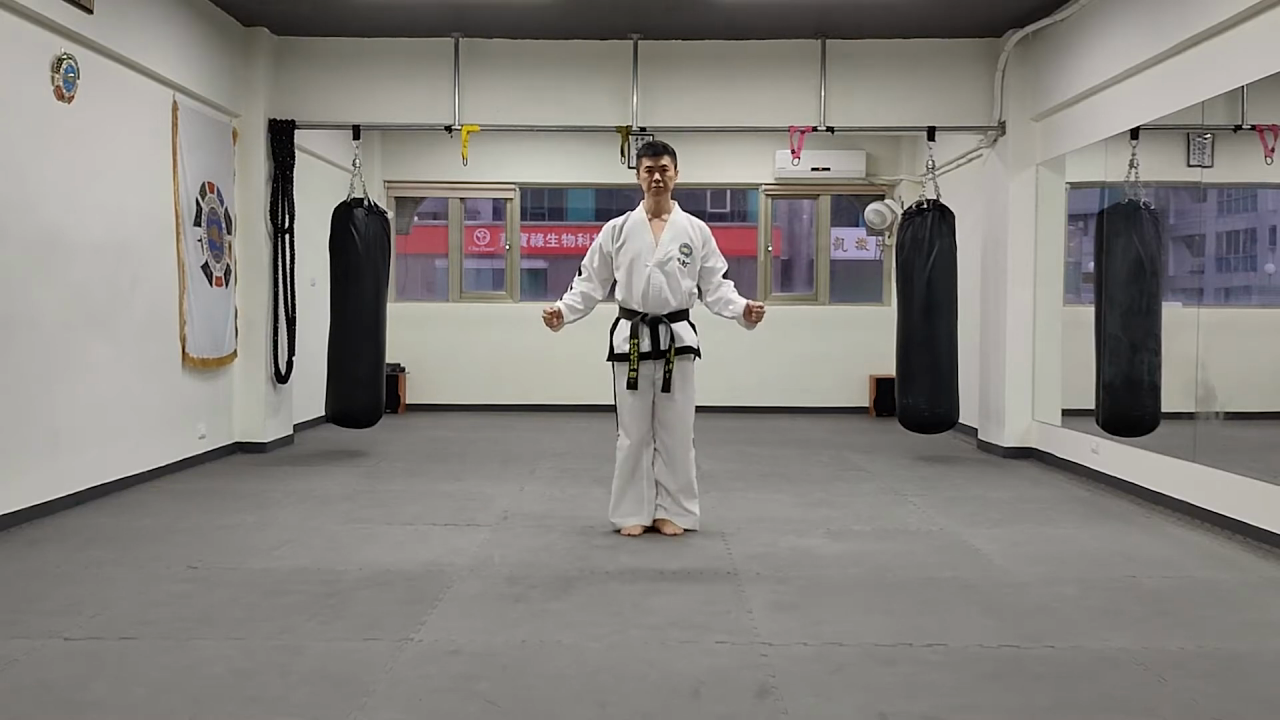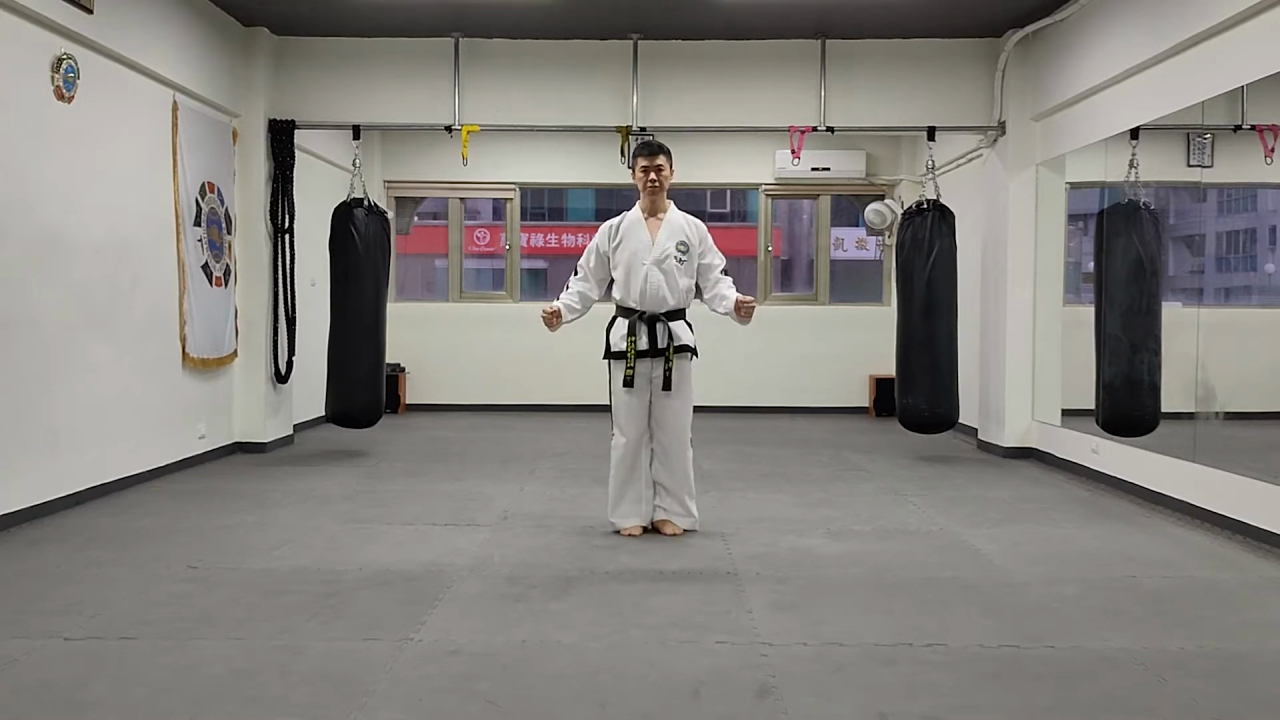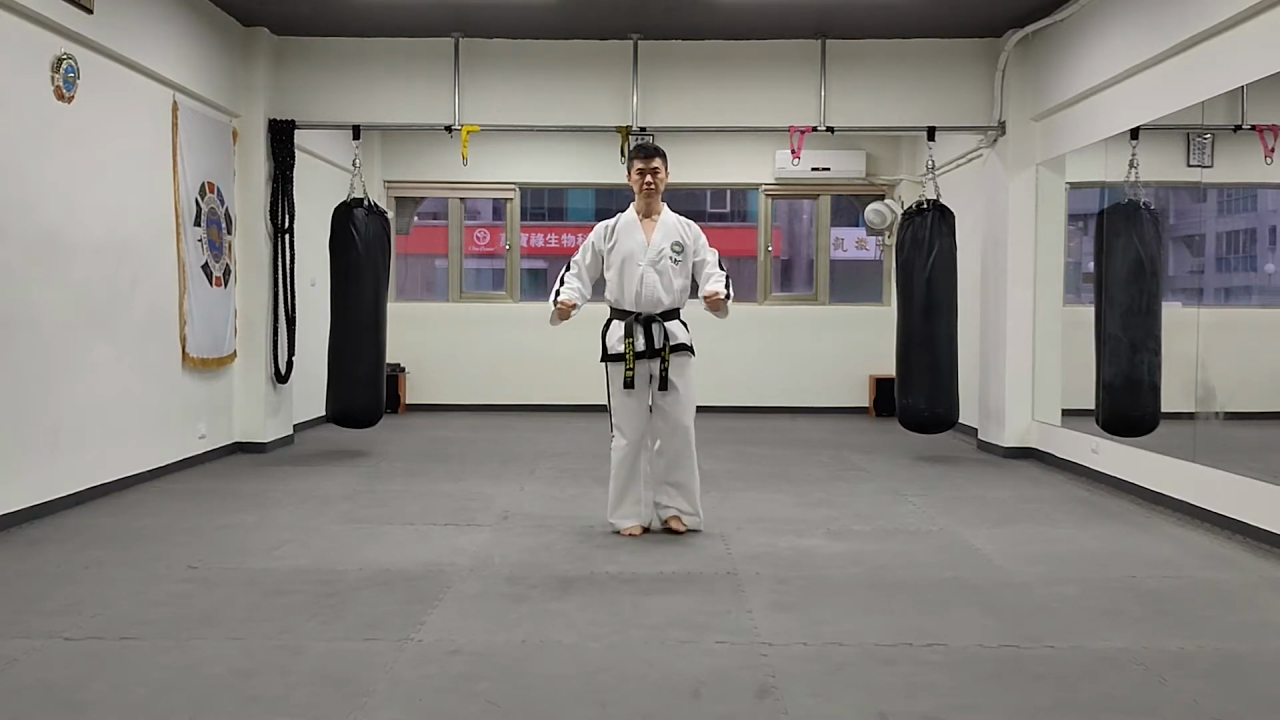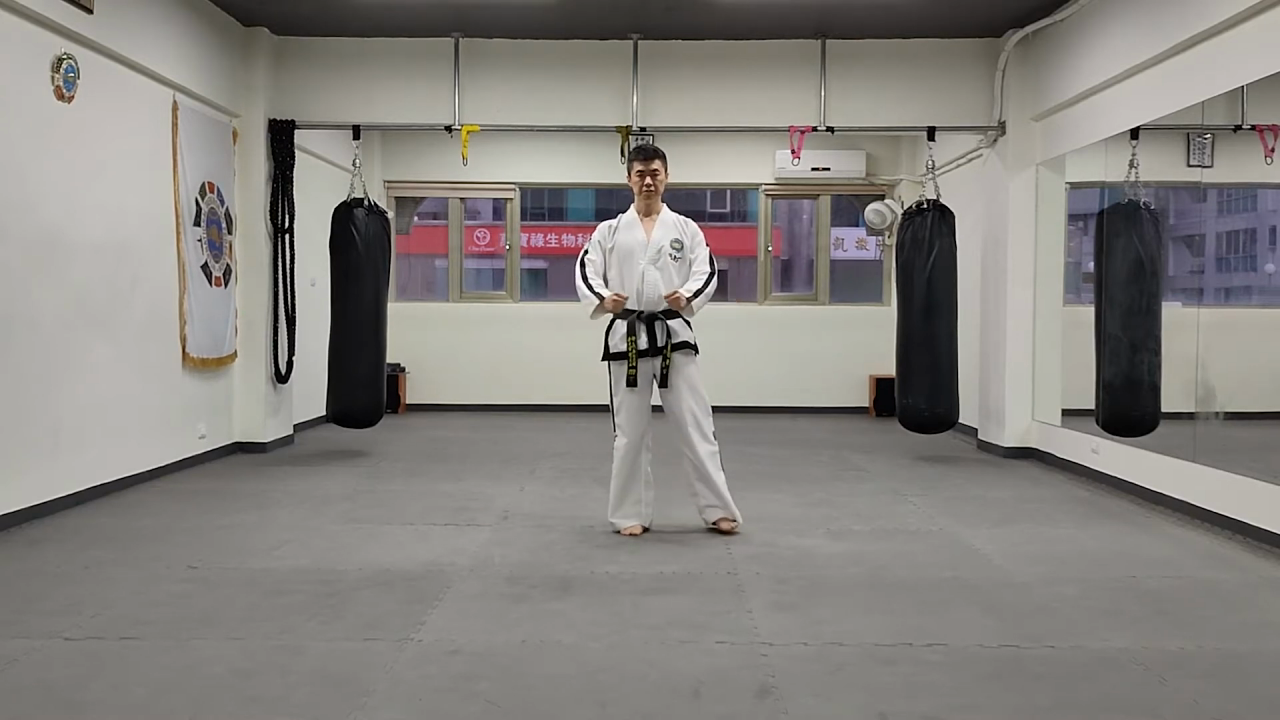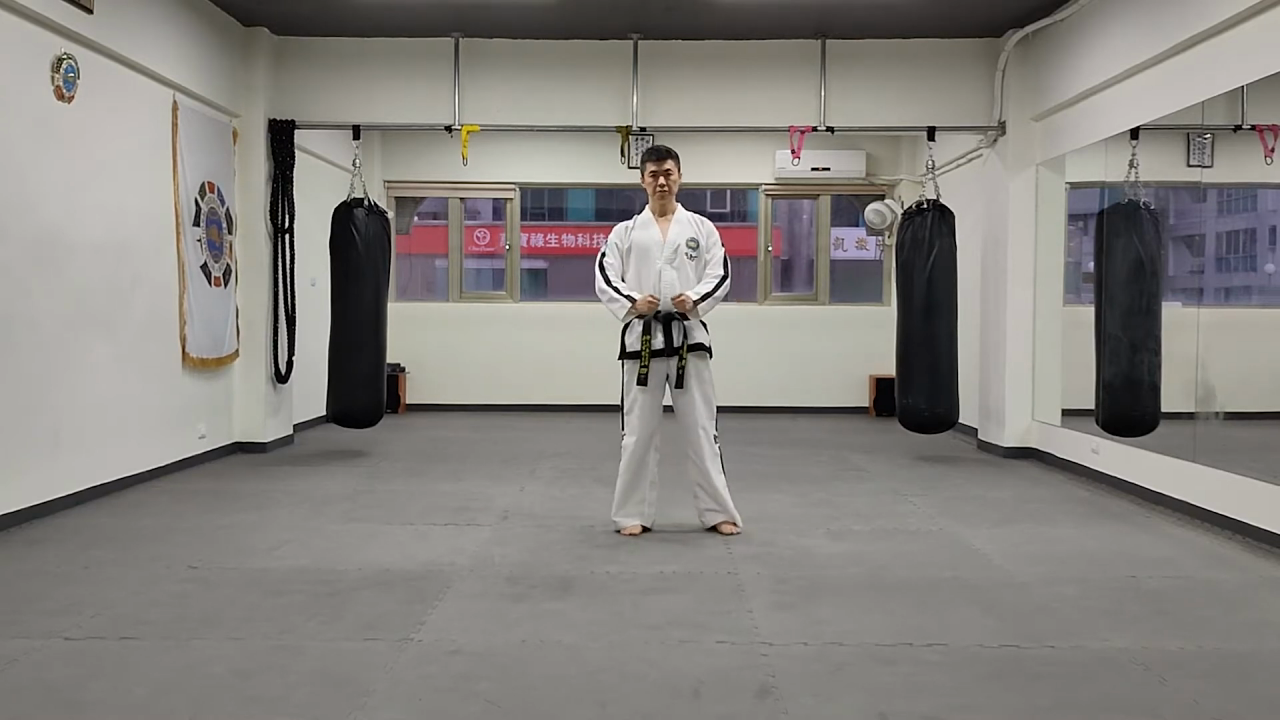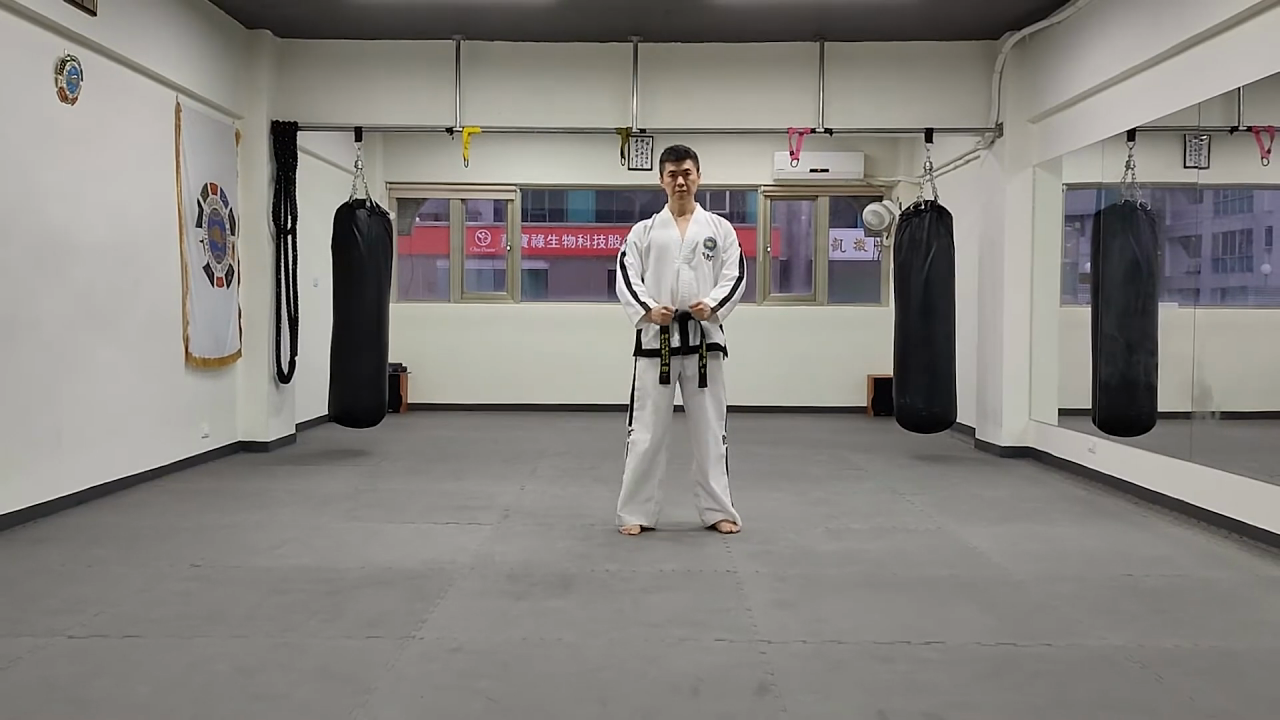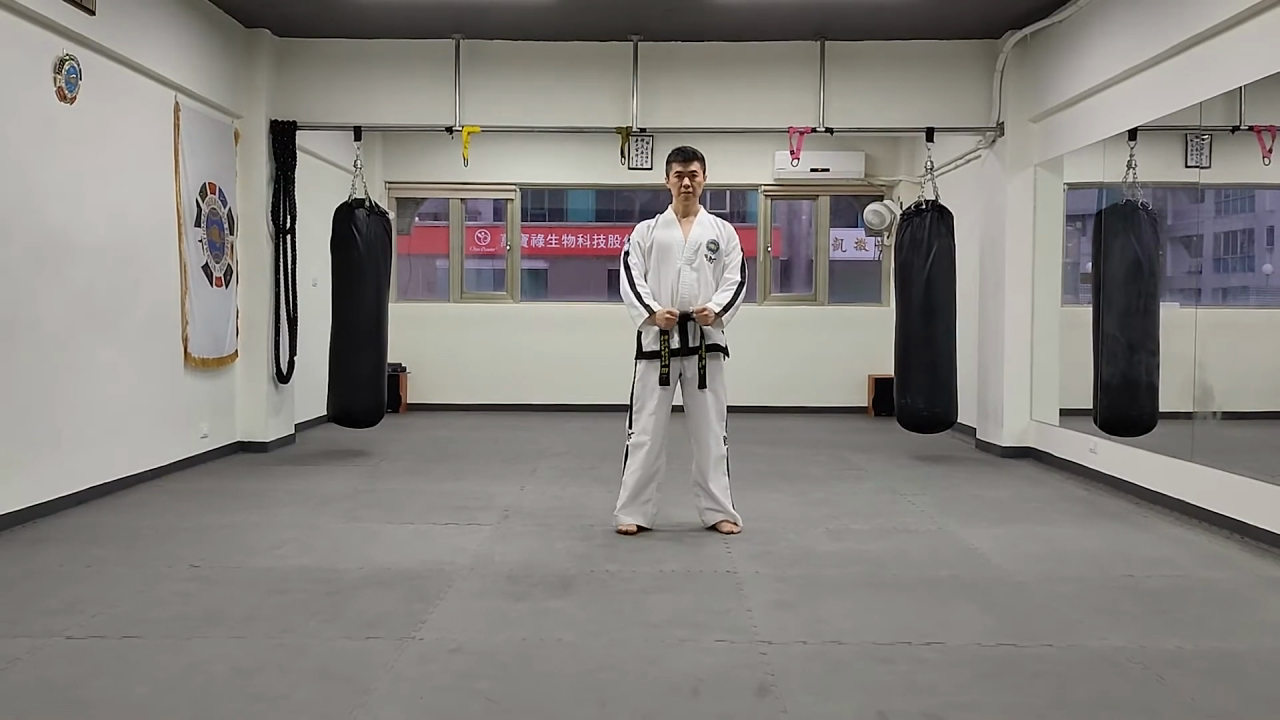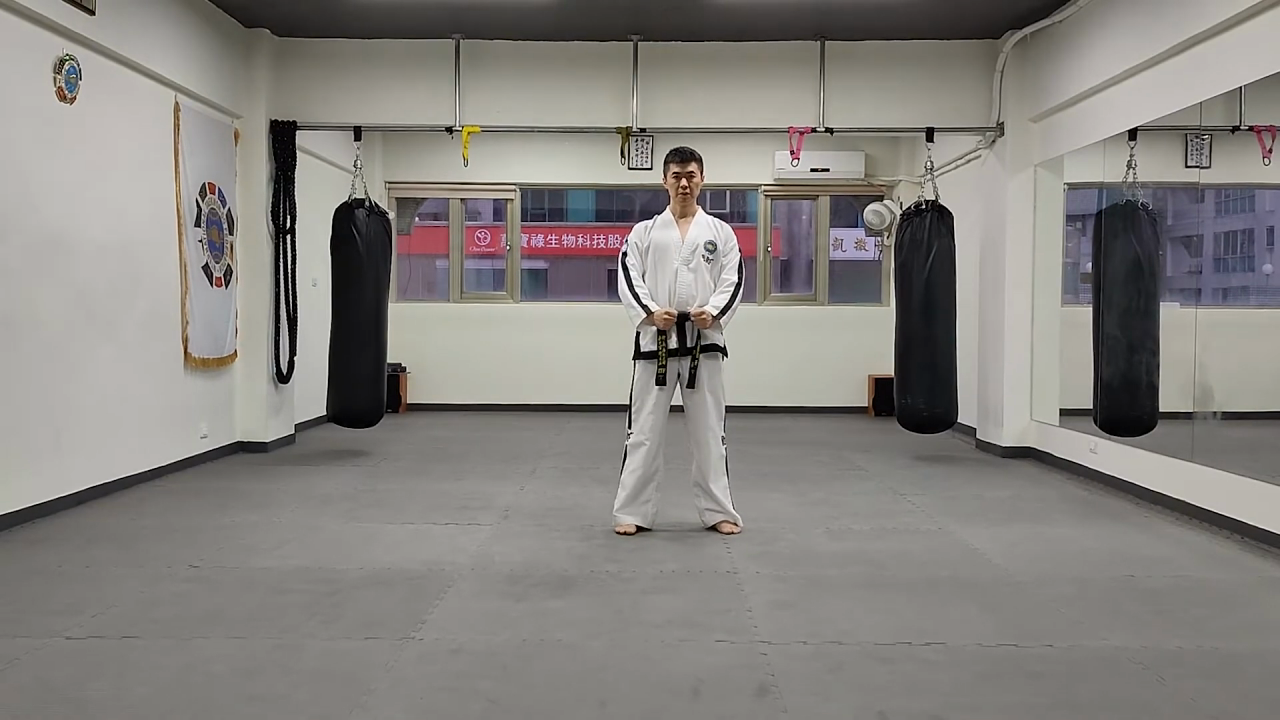
dt=0.3s
person 1, frame 1
left shoulder: (696, 230)
right shoulder: (616, 230)
left elbow: (715, 285)
right elbow: (591, 282)
left wrist: (742, 309)
right wrist: (563, 311)
left hip: (676, 338)
right hip: (631, 338)
left knee: (675, 432)
right knee: (633, 432)
left ankle: (672, 512)
right ankle: (634, 513)
person 1, frame 2
left shoulder: (692, 229)
right shoulder: (613, 230)
left elbow: (713, 279)
right elbow: (588, 280)
left wrist: (736, 304)
right wrist: (561, 310)
left hip: (674, 337)
right hip: (628, 337)
left knee: (673, 432)
right knee: (629, 431)
left ankle: (671, 512)
right ankle: (632, 513)
person 1, frame 3
left shoulder: (687, 230)
right shoulder: (608, 231)
left elbow: (711, 271)
right elbow: (578, 273)
left wrist: (717, 296)
right wrist: (564, 301)
left hip: (671, 337)
right hip: (625, 338)
left knee: (678, 429)
right knee: (629, 433)
left ankle: (675, 509)
right ankle: (631, 514)
person 1, frame 4
left shoulder: (685, 229)
right shoulder: (608, 231)
left elbow: (707, 274)
right elbow: (586, 275)
left wrist: (687, 298)
right wrist: (603, 299)
left hip: (674, 336)
right hip: (627, 338)
left knee: (696, 425)
right knee: (630, 431)
left ankle: (718, 509)
right ankle: (631, 514)
person 1, frame 5
left shoulder: (701, 227)
right shoulder: (625, 232)
left elbow: (720, 275)
right elbow: (605, 280)
left wrist: (695, 300)
right wrist: (633, 302)
left hip: (688, 336)
right hip: (643, 337)
left knee: (702, 428)
right knee: (638, 431)
left ankle: (718, 511)
right ankle: (633, 513)
person 1, frame 6
left shoulder: (719, 228)
right shoulder: (643, 231)
left elbow: (734, 276)
right elbow: (626, 279)
left wrist: (712, 305)
right wrist: (648, 309)
left hip: (704, 336)
right hip: (656, 337)
left knee: (709, 430)
right knee: (646, 430)
left ankle: (717, 510)
right ankle: (636, 512)
person 1, frame 7
left shoulder: (722, 231)
right shoulder: (646, 231)
left elbow: (736, 280)
right elbow: (630, 280)
left wrist: (716, 310)
right wrist: (653, 313)
left hip: (704, 338)
right hip: (657, 339)
left knee: (710, 430)
right knee: (646, 430)
left ankle: (718, 511)
right ankle: (633, 512)
person 1, frame 8
left shoulder: (720, 232)
right shoulder: (644, 232)
left elbow: (733, 281)
right elbow: (629, 280)
left wrist: (714, 313)
right wrist: (651, 313)
left hip: (704, 339)
right hip: (656, 339)
left knee: (709, 430)
right knee: (644, 431)
left ankle: (718, 511)
right ankle: (632, 512)
